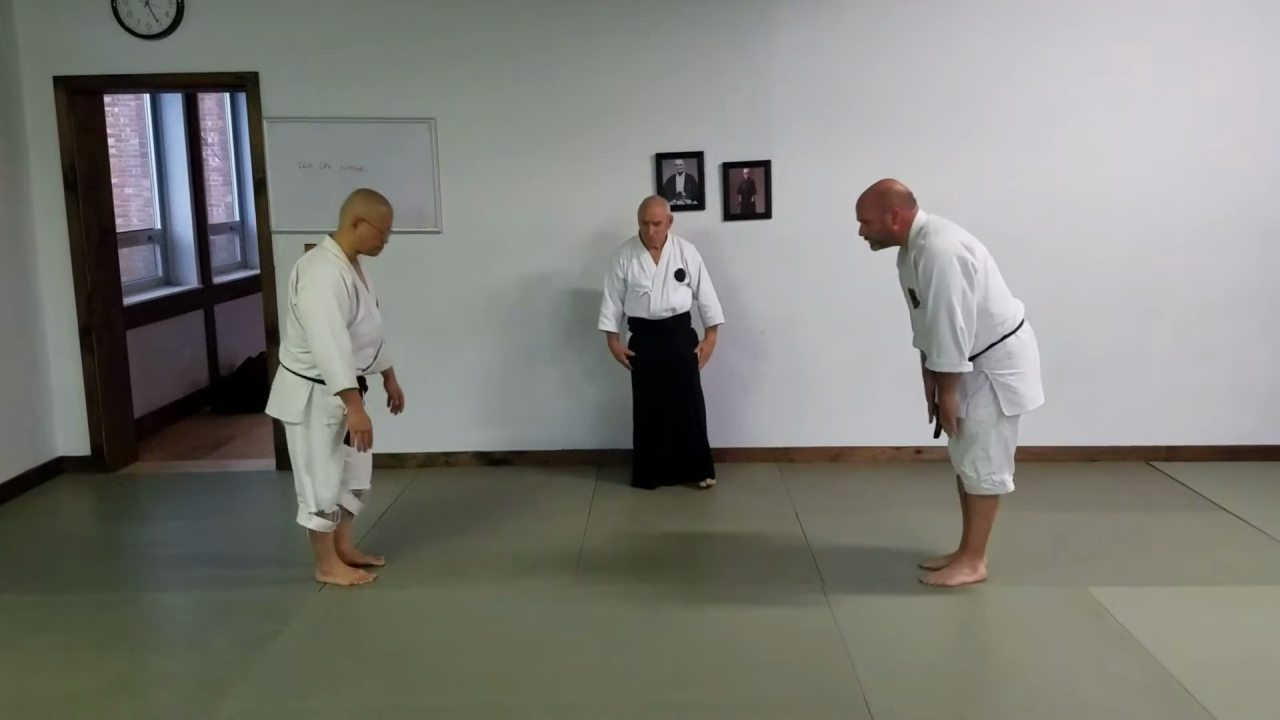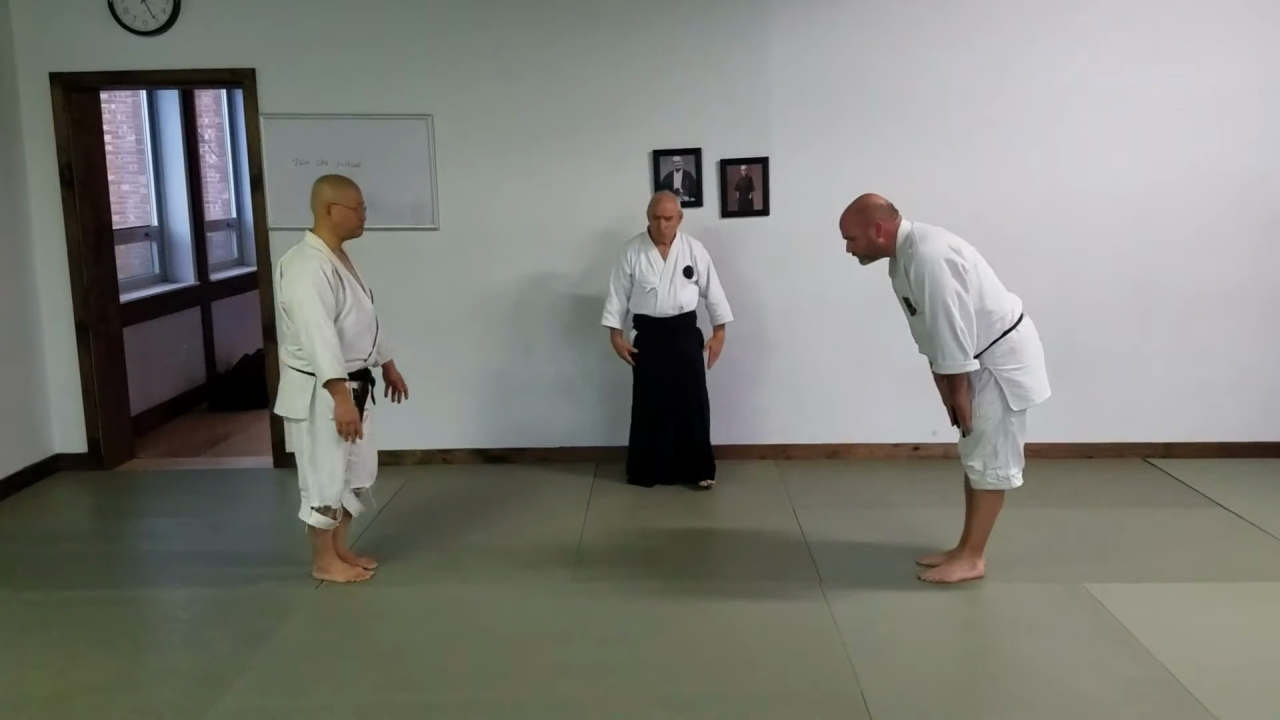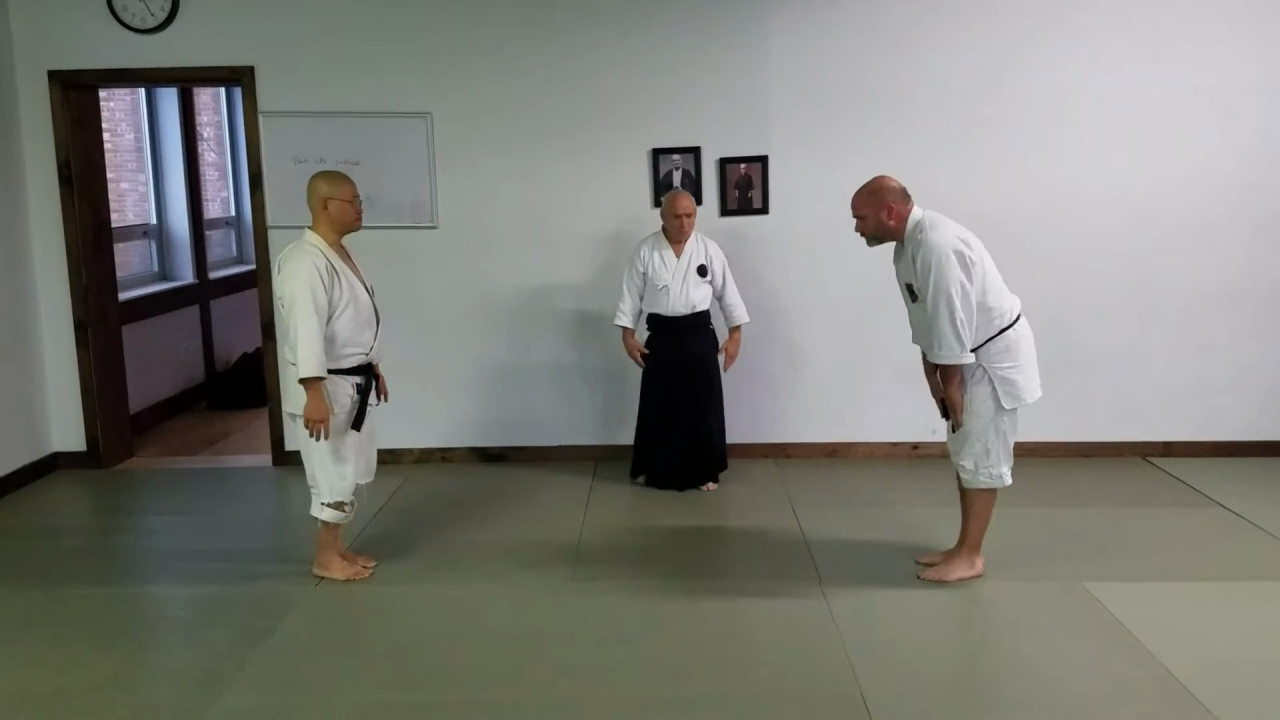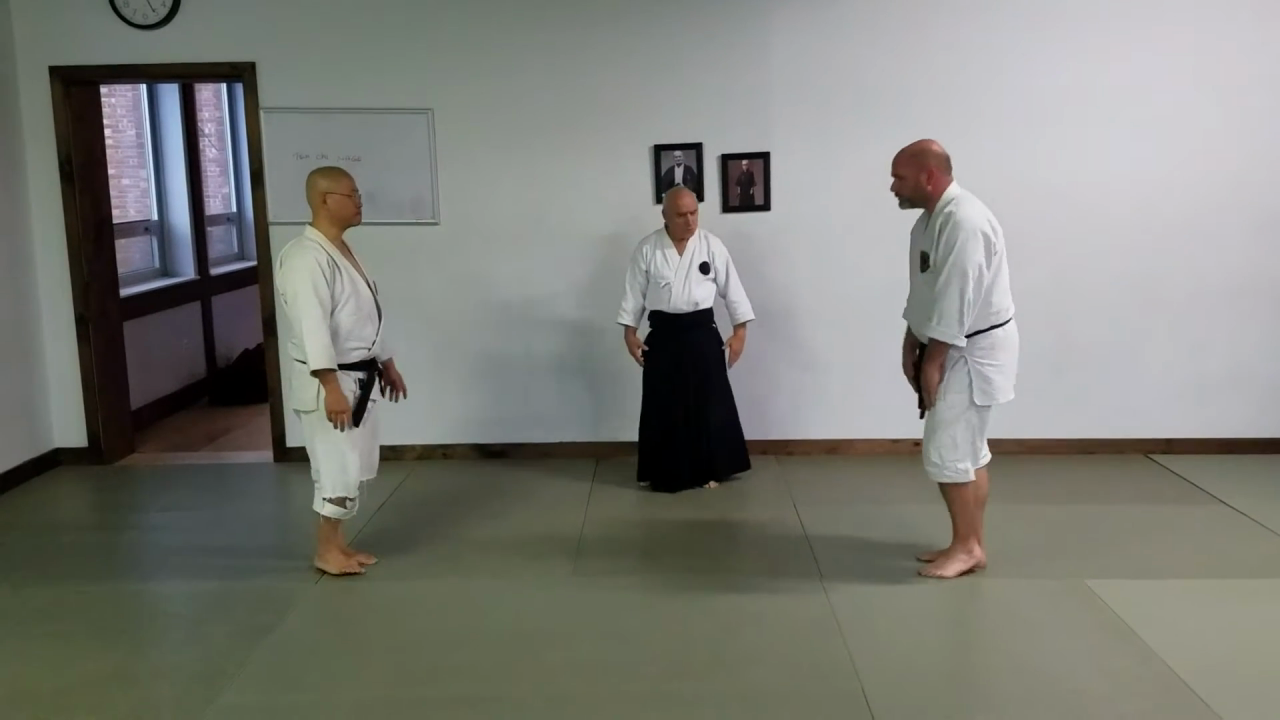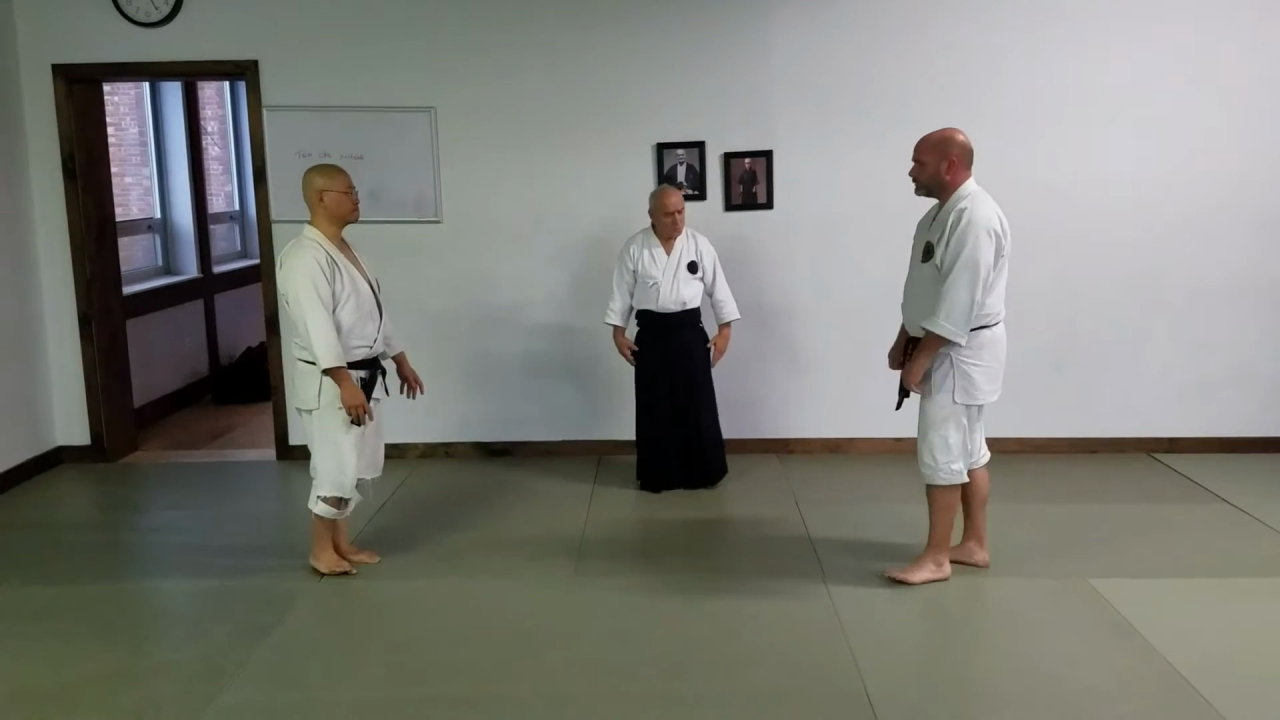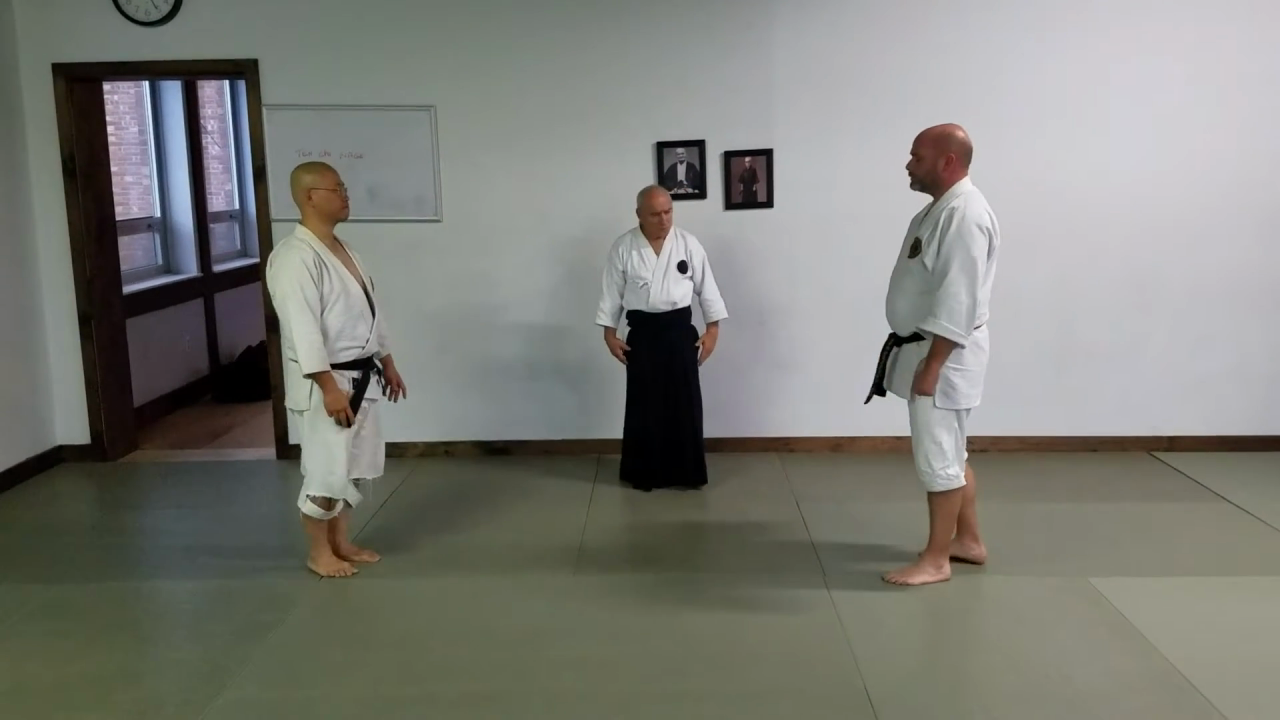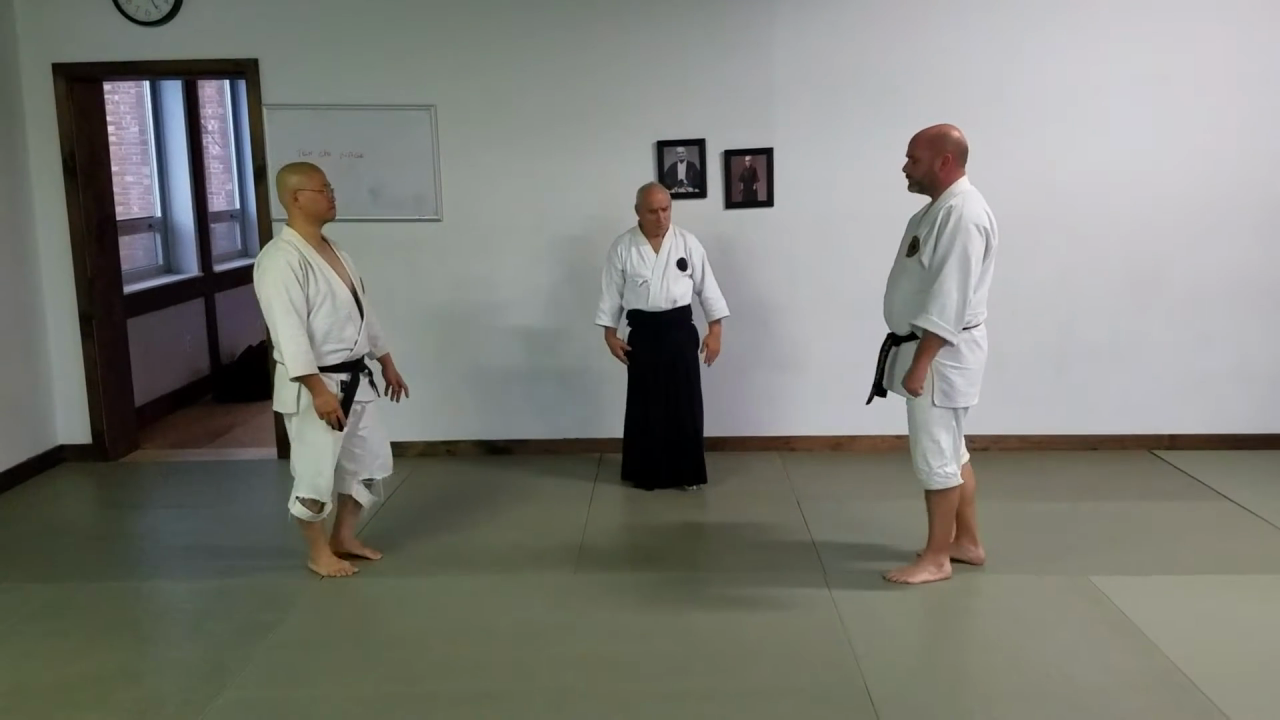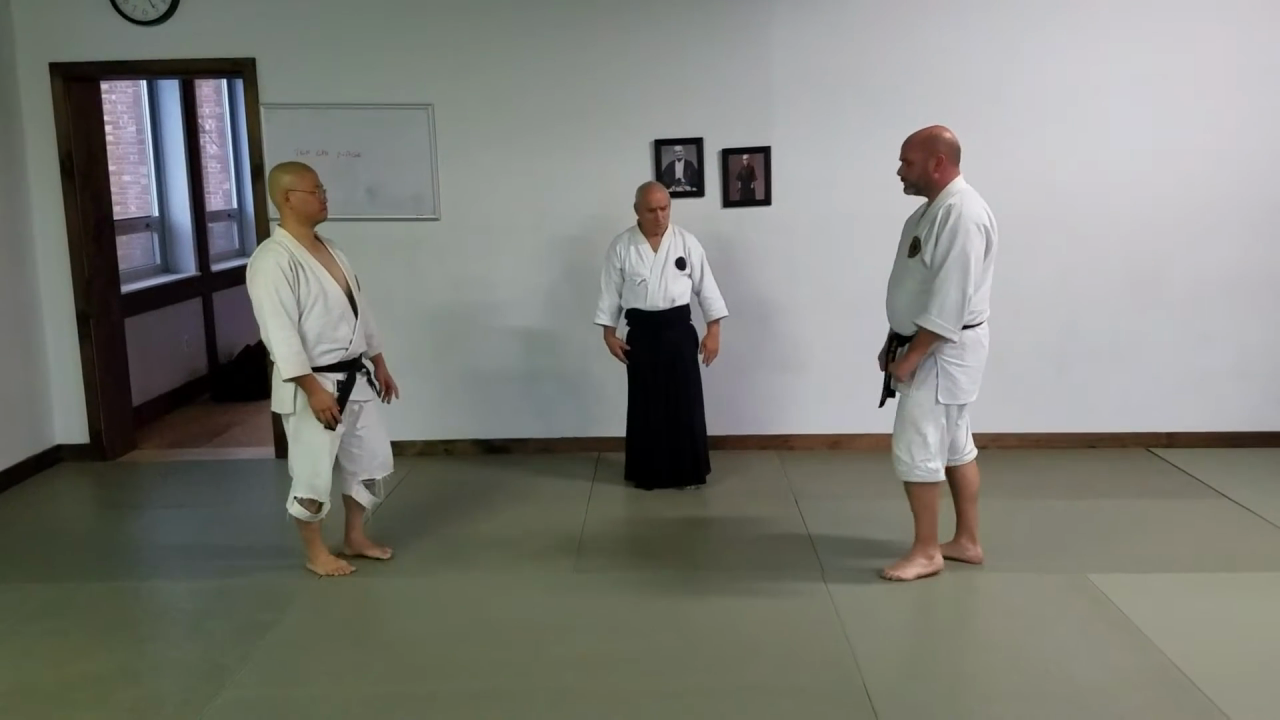
dt=0.3s
person 1, frame 1
left shoulder: (938, 249)
right shoulder: (914, 246)
left elbow: (952, 328)
right elbow: (929, 324)
left wrist: (947, 394)
right wrist: (930, 381)
left hip: (997, 361)
right hip: (977, 361)
left knee: (983, 462)
right knee: (968, 458)
left ankle: (973, 561)
right ankle: (967, 551)
person 1, frame 2
left shoulder: (926, 256)
right shoulder: (905, 252)
left elbow: (952, 330)
right elbow: (933, 330)
left wrist: (959, 392)
right wrist: (945, 387)
left hip: (1002, 356)
right hip: (983, 356)
left knee: (990, 458)
right knee: (976, 454)
left ankle: (971, 557)
right ankle: (966, 547)
person 1, frame 3
left shoulder: (935, 244)
right shoulder: (910, 242)
left elbow: (951, 320)
right elbow: (928, 321)
left wrist: (952, 384)
right wrist: (933, 377)
left hip: (995, 356)
right hip: (976, 355)
left knee: (981, 457)
right knee: (966, 452)
left ankle: (970, 556)
right ankle: (964, 547)
person 1, frame 4
left shoulder: (962, 220)
right shoulder: (932, 218)
left elbow: (953, 304)
right elbow: (922, 294)
left wrist: (931, 364)
right wrist: (910, 351)
left hip: (975, 352)
right hip: (959, 351)
left knee: (945, 452)
right knee: (967, 450)
left ankle: (967, 546)
right ankle: (970, 543)
person 1, frame 5
left shoulder: (974, 216)
right shoulder: (943, 211)
left elbow: (958, 302)
right elbow: (922, 288)
left wrist: (919, 358)
right wrist: (903, 341)
left hip: (961, 353)
right hip: (947, 350)
left knee: (941, 454)
right knee: (968, 450)
left ankle: (935, 557)
right ankle: (974, 544)
person 1, frame 6
left shoulder: (965, 215)
right shoulder: (942, 208)
left elbow: (958, 302)
left wrist: (933, 367)
right wrist: (924, 359)
left hip: (943, 353)
right hip: (927, 348)
left knee: (938, 457)
right knee: (948, 451)
left ankle: (936, 560)
right ankle: (969, 540)
person 1, frame 7
left shoulder: (962, 213)
right shoulder: (940, 208)
left elbow: (949, 300)
left wrist: (920, 364)
right wrist: (916, 356)
left hip: (941, 353)
right hip: (925, 347)
left knee: (936, 455)
right knee: (949, 451)
left ankle: (936, 558)
right ankle: (967, 543)
person 1, frame 8
left shoulder: (960, 213)
right shoulder: (934, 209)
left elbow: (949, 300)
left wrist: (913, 355)
right wrist: (894, 343)
left hip: (942, 351)
right hip: (925, 346)
left knee: (917, 450)
right knee: (953, 446)
left ankle: (925, 552)
right ankle: (967, 541)
person 2, frame 1
left shoulder: (350, 265)
right shoulder: (322, 273)
left elbow: (367, 331)
right elbow: (330, 344)
left wrist: (389, 378)
right wrist: (355, 406)
left hip: (338, 390)
right hip: (313, 394)
left knee: (354, 472)
right knee: (323, 479)
left ankle: (344, 548)
right ankle: (327, 564)
person 2, frame 2
left shoulder: (338, 257)
right shoulder: (307, 265)
left elbow: (362, 321)
right elbow: (318, 335)
left wrist: (387, 365)
right wrist: (340, 397)
left hip: (350, 384)
right hip: (319, 391)
left knee: (356, 472)
right knee: (326, 477)
left ankle: (339, 548)
right ankle: (324, 561)
person 2, frame 3
left shoulder: (339, 254)
right shoulder: (305, 262)
right elbow: (306, 332)
left wrist: (374, 368)
right wrist: (315, 394)
left hip: (354, 382)
right hip: (325, 385)
left knee: (353, 469)
right knee: (333, 472)
left ankle: (337, 548)
right ankle: (325, 558)
person 2, frame 4
left shoulder: (341, 250)
right shoulder: (306, 256)
left elbow: (366, 315)
right elbow: (312, 327)
left wrist: (386, 365)
right wrist: (331, 387)
left hip: (358, 377)
right hip: (328, 381)
left knee: (353, 466)
right knee: (338, 468)
left ankle: (337, 544)
right ankle: (326, 550)
person 2, frame 5
left shoulder: (343, 249)
right shoulder: (305, 257)
left elbow: (372, 311)
right elbow: (318, 327)
left wrist: (400, 360)
right wrist: (346, 384)
left hip: (362, 375)
right hip: (329, 381)
left knee: (356, 466)
right knee: (336, 468)
left ankle: (341, 542)
right ankle: (321, 549)
person 2, frame 6
left shoulder: (341, 249)
right shoulder: (295, 257)
left elbow: (367, 310)
right elbow: (303, 329)
left wrist: (387, 362)
right wrist: (329, 387)
left hip: (360, 376)
right hip: (323, 382)
left knee: (357, 465)
right knee: (325, 469)
left ankle: (340, 540)
right ankle: (319, 552)
person 2, frame 7
left shoulder: (332, 250)
right shoulder: (281, 259)
left elbow: (360, 311)
right elbow: (288, 332)
left wrist: (386, 362)
right wrist: (318, 390)
left hip: (354, 378)
right hip: (315, 384)
left knee: (369, 460)
right knee: (316, 472)
left ankle: (344, 536)
right ankle: (318, 552)
person 2, frame 8
left shoulder: (329, 249)
right shoulder: (273, 260)
left elbow: (357, 310)
right elbow: (280, 333)
left wrist: (379, 364)
right wrist: (313, 389)
left hip: (354, 378)
right hip: (311, 384)
left knee: (370, 460)
right knee: (313, 472)
left ankle: (356, 538)
right ankle: (316, 552)
person 3, frame 1
left shoulder: (685, 252)
right shoulder: (625, 256)
left elbow: (704, 293)
right elbow: (613, 299)
left wrist: (710, 335)
right wrist: (613, 340)
left hip: (680, 335)
right hip: (644, 339)
left knee: (688, 404)
right knee: (649, 408)
left ankle: (697, 469)
right ankle: (650, 473)
person 3, frame 2
left shoulder: (693, 249)
right shoulder: (632, 251)
left elbow: (712, 291)
right elbow: (618, 295)
left wrist: (719, 332)
right wrist: (616, 335)
left hip: (685, 334)
right hip: (648, 336)
left knee: (692, 403)
right knee: (649, 406)
left ankle: (699, 470)
right ankle: (647, 470)
person 3, frame 3
left shoulder: (708, 249)
right shoulder: (645, 250)
left elbow: (727, 292)
right elbow: (631, 294)
left wrist: (735, 334)
right wrist: (628, 335)
left hip: (698, 335)
right hip: (661, 336)
left knee: (703, 406)
right knee: (657, 406)
left ankle: (704, 472)
right ankle: (654, 470)
person 3, frame 4
left shoulder: (711, 245)
right shoulder: (647, 248)
left elbow: (731, 288)
right elbow: (634, 292)
left wrist: (739, 331)
right wrist: (630, 332)
left hip: (701, 332)
right hip: (662, 334)
left knee: (708, 403)
right knee: (660, 407)
left ankle: (708, 470)
right ankle: (660, 473)
person 3, frame 5
left shoulder: (699, 244)
right shoulder: (634, 248)
left elbow: (717, 288)
right elbow: (622, 292)
left wrist: (724, 330)
right wrist: (618, 333)
left hip: (689, 332)
right hip: (651, 334)
left knee: (697, 403)
right knee: (653, 407)
left ankle: (704, 471)
right ankle: (656, 473)
person 3, frame 6
left shoulder: (688, 244)
right shoulder: (623, 248)
left elbow: (706, 287)
right elbow: (612, 292)
left wrist: (712, 330)
right wrist: (610, 333)
left hip: (679, 331)
right hip: (642, 333)
left knee: (685, 403)
right knee: (644, 405)
left ankle: (687, 471)
right ankle: (646, 472)
person 3, frame 7
left shoulder: (687, 242)
right shoulder: (622, 247)
left elbow: (706, 286)
right elbow: (612, 292)
left wrist: (715, 329)
right wrist: (610, 333)
left hip: (680, 331)
right hip: (643, 334)
left knee: (685, 403)
right knee: (645, 406)
left ankle: (687, 472)
right ankle: (647, 472)
person 3, frame 8
left shoulder: (686, 242)
right shoulder: (621, 246)
left elbow: (705, 287)
right elbow: (610, 292)
left wrist: (713, 330)
right wrist: (609, 334)
left hip: (678, 330)
right hip: (641, 333)
left knee: (685, 402)
right knee: (645, 405)
left ankle: (688, 471)
right ankle: (647, 471)
